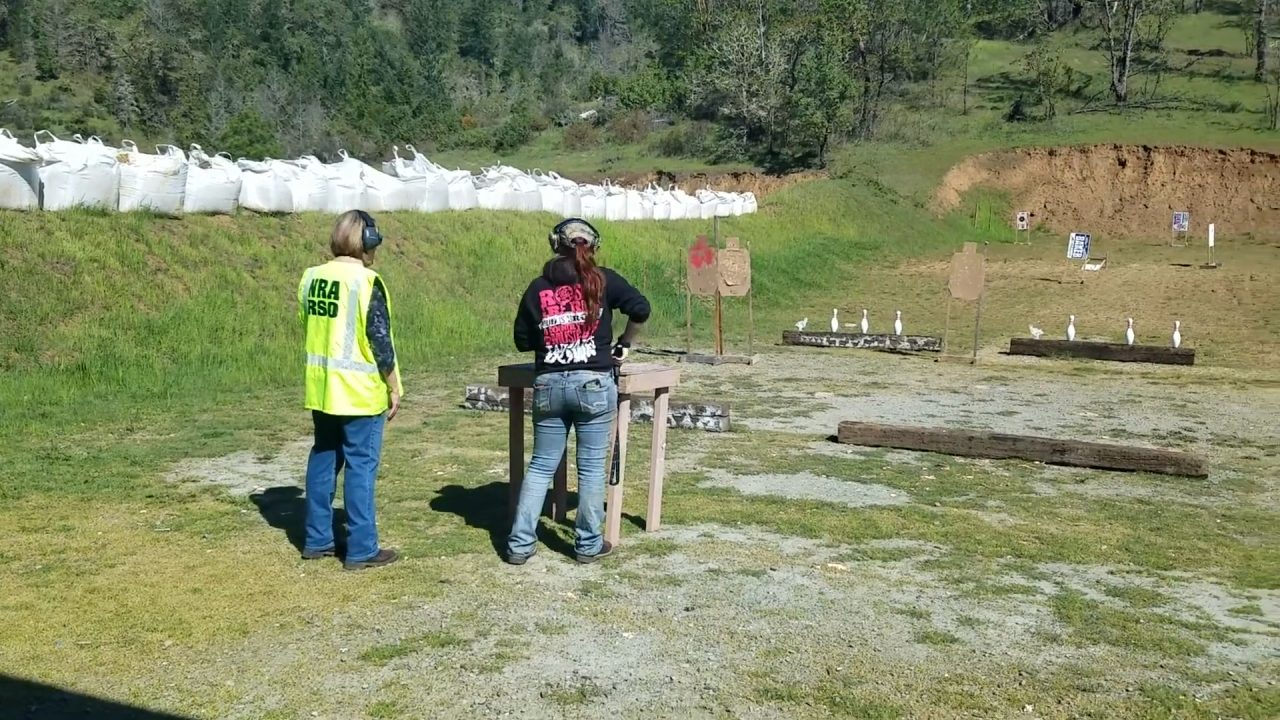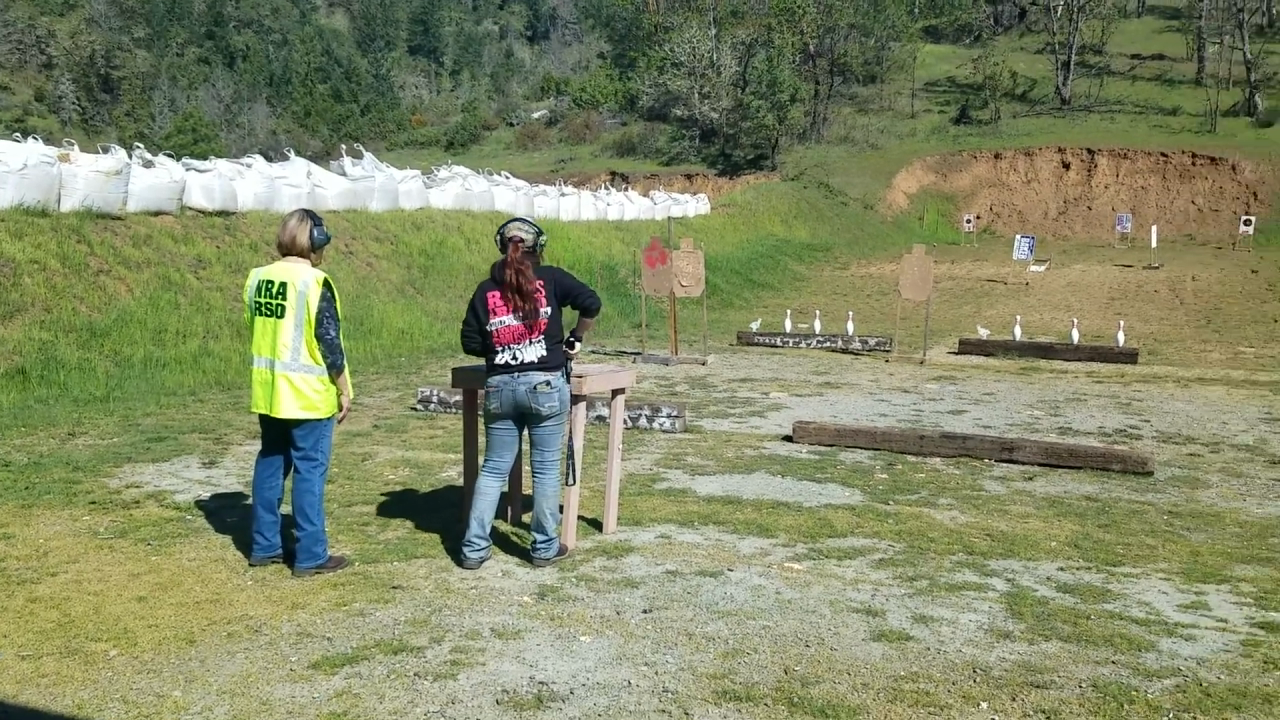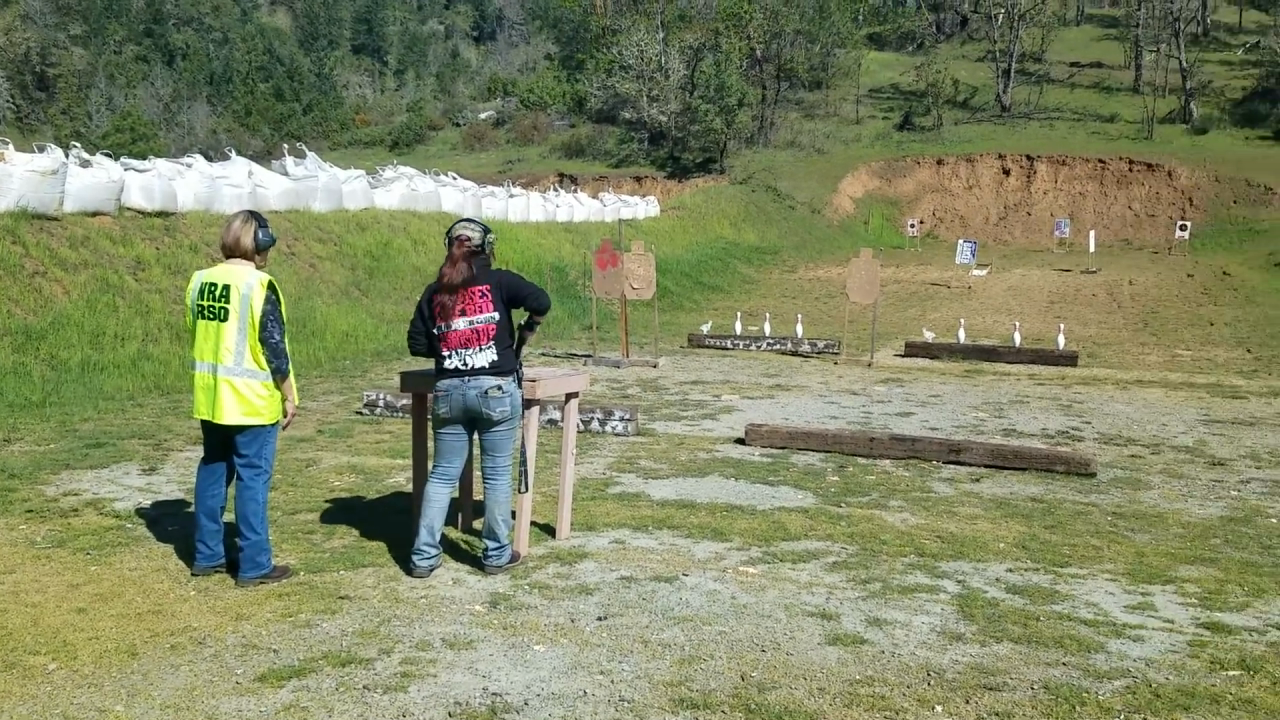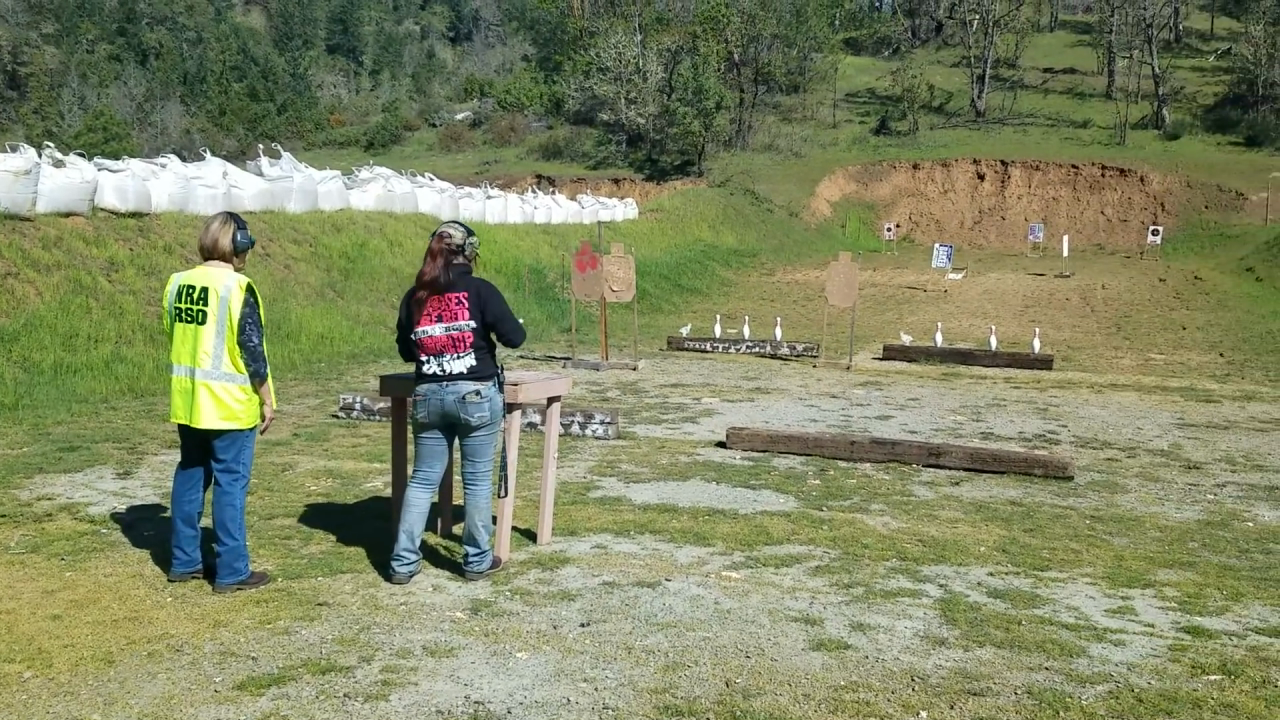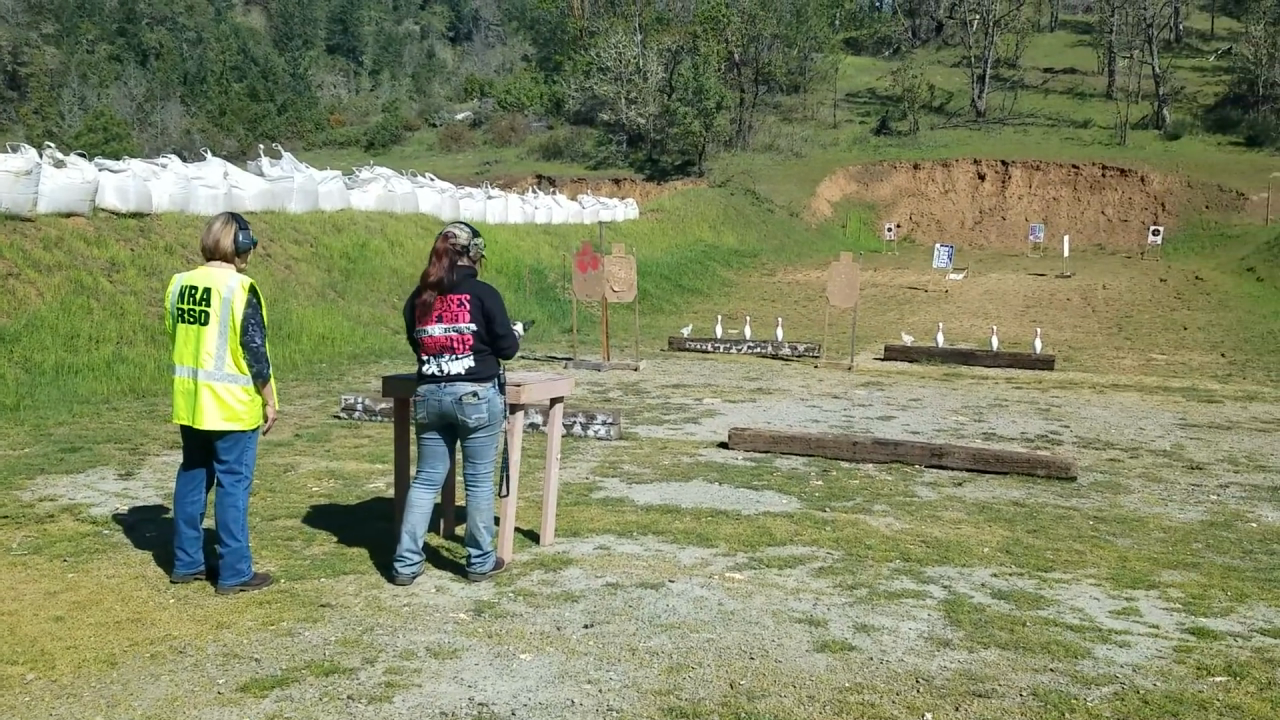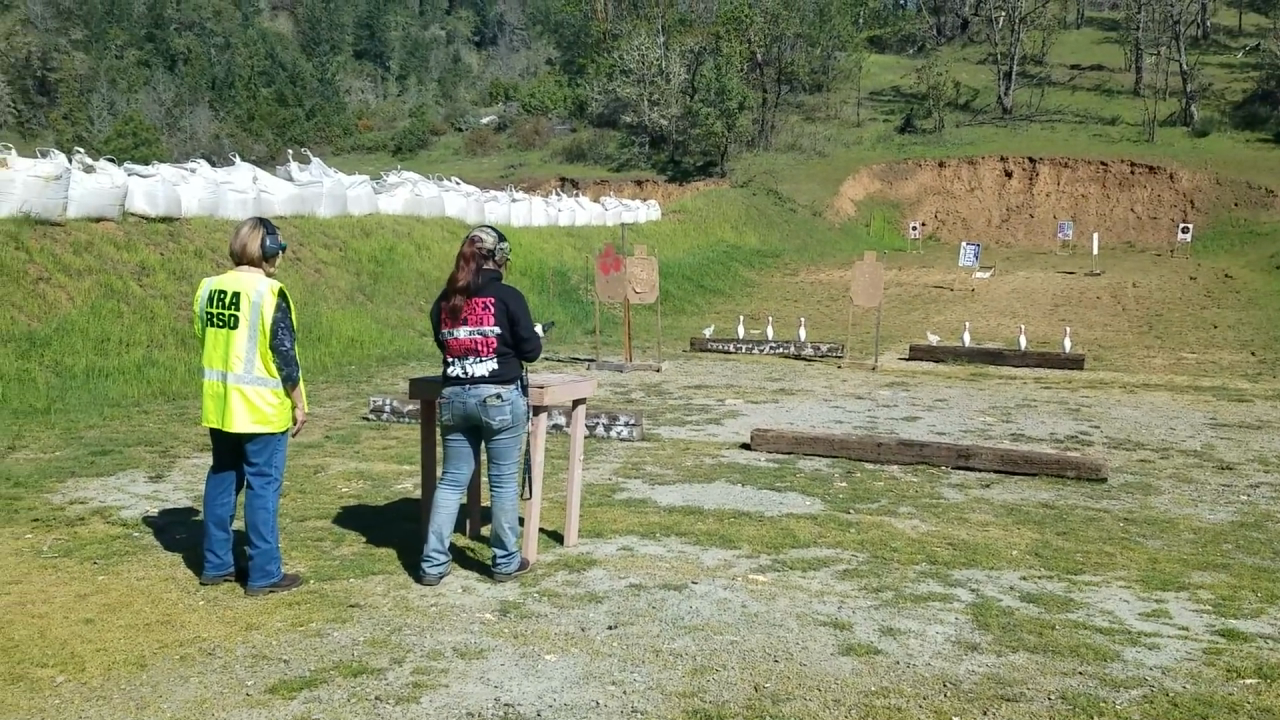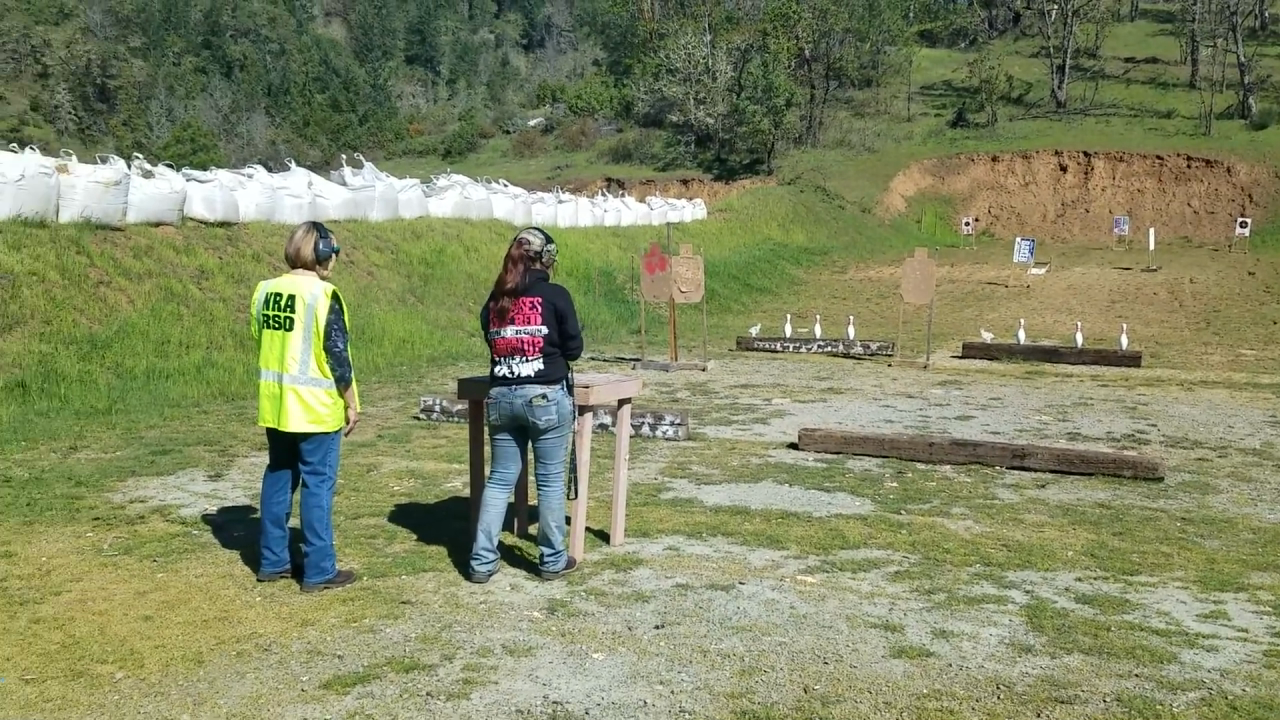
dt=0.2s
person 1, frame 1
left shoulder: (311, 278)
right shoulder: (366, 281)
left elbow: (310, 329)
right elbow: (380, 341)
right wrist: (393, 388)
left hip: (322, 388)
right hip: (359, 392)
left knee: (323, 460)
right knee: (360, 466)
left ankle: (317, 539)
right ankle: (361, 549)
person 1, frame 2
left shoulder: (257, 278)
right shoulder: (315, 282)
left elbow: (256, 331)
right elbow: (330, 342)
right wrist: (343, 390)
left hip: (268, 392)
right hip: (308, 395)
left knee: (270, 465)
right knee: (309, 471)
left ankle: (264, 546)
right ankle: (310, 556)
person 1, frame 3
left shoulder: (199, 281)
right shoulder: (259, 284)
left elbow: (198, 335)
right elbow: (274, 347)
right wrist: (288, 396)
left hip: (210, 398)
right hip: (252, 400)
left knee: (212, 471)
right knee: (253, 479)
left ankle: (207, 556)
right ankle: (254, 565)
person 1, frame 4
left shoulder: (177, 283)
right shoulder: (238, 287)
left elbow: (174, 338)
right elbow: (253, 350)
right wrist: (267, 400)
left hip: (187, 401)
right hip: (229, 404)
left knee: (190, 477)
right knee: (230, 484)
left ankle: (184, 561)
right ankle: (231, 571)
person 1, frame 5
left shoulder: (179, 284)
right shoulder: (241, 288)
left elbow: (176, 338)
right elbow: (256, 351)
right wrist: (269, 401)
left hip: (190, 402)
right hip: (232, 405)
left knee: (192, 478)
right knee: (233, 485)
left ankle: (186, 563)
right ankle: (234, 573)
person 1, frame 6
left shoulder: (208, 288)
right shoulder: (269, 292)
left elbow: (205, 342)
right elbow: (285, 355)
right wrist: (298, 404)
left hip: (219, 405)
right hip: (261, 408)
left knee: (222, 480)
right knee: (263, 487)
left ankle: (215, 564)
right ankle: (264, 574)
person 1, frame 7
left shoulder: (265, 291)
right shoulder: (323, 295)
left elbow: (262, 344)
right elbow: (338, 356)
right wrist: (351, 403)
left hip: (275, 406)
right hip: (316, 409)
left knee: (278, 479)
right knee: (317, 485)
left ankle: (272, 561)
right ankle: (319, 570)
person 2, frame 1
left shoulder: (537, 288)
right shoulder: (603, 279)
left elbow: (522, 339)
right elbow: (641, 308)
right wrist: (623, 343)
left hip: (549, 385)
right hip: (594, 384)
left knee: (541, 465)
right knee: (592, 466)
left ankle: (519, 543)
right ankle: (589, 544)
person 2, frame 2
left shoulder: (486, 289)
right shoulder: (550, 278)
left elbow: (470, 342)
right elbow: (591, 302)
right wrist: (576, 338)
left hip: (500, 387)
right hip: (545, 384)
left knee: (493, 468)
right knee: (546, 469)
left ankle: (473, 548)
right ankle: (544, 547)
person 2, frame 3
left shoulder: (434, 292)
right shoulder: (499, 280)
left elbow: (416, 344)
right elbow: (541, 303)
right wrist: (526, 329)
left hip: (449, 391)
right hip: (497, 389)
left knee: (442, 474)
right knee: (497, 474)
left ankle: (423, 557)
right ankle: (496, 554)
person 2, frame 4
left shoulder: (414, 296)
right shoulder: (479, 289)
left elbow: (406, 350)
right elbow: (512, 337)
right wrist: (516, 326)
left hip: (429, 395)
right hip: (476, 394)
left knee: (423, 478)
right knee: (477, 479)
left ankle: (403, 562)
right ankle: (477, 560)
person 2, frame 5
left shoulder: (419, 297)
right shoulder: (482, 293)
right elbow: (507, 348)
right wrist: (514, 333)
left hip: (430, 396)
right hip: (477, 395)
left knee: (426, 479)
right knee: (479, 481)
left ankle: (406, 563)
right ankle: (480, 561)
person 2, frame 6
left shoulder: (445, 299)
right shoulder: (507, 296)
right elbow: (530, 351)
right wrist: (535, 335)
left hip: (454, 397)
right hip: (500, 397)
left knee: (451, 480)
right knee: (504, 481)
left ankle: (432, 563)
right ankle: (505, 562)
person 2, frame 7
left shoulder: (495, 299)
right shoulder: (555, 295)
right elbow: (574, 349)
left hip: (501, 397)
right hip: (547, 397)
left knee: (500, 479)
right knee: (550, 480)
left ankle: (482, 561)
right ankle: (553, 560)
